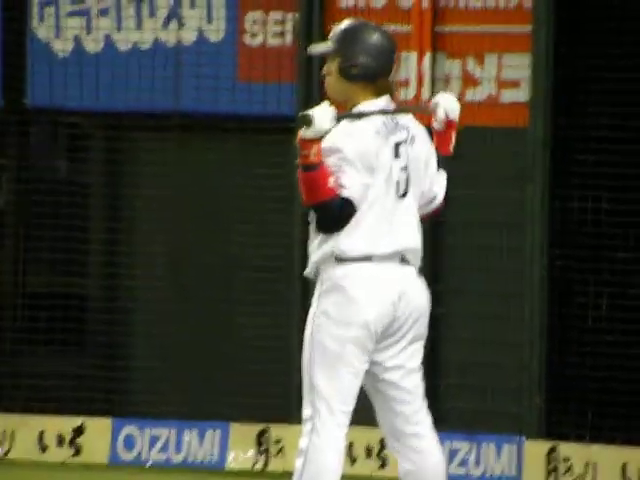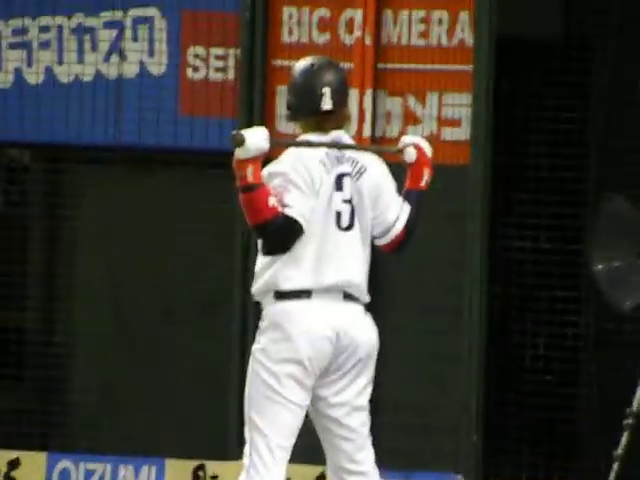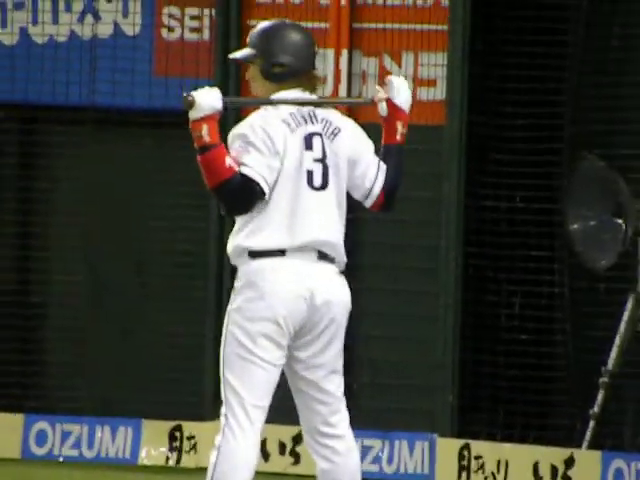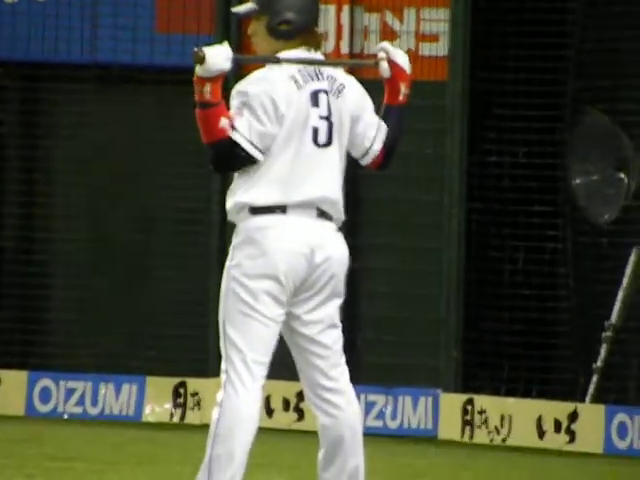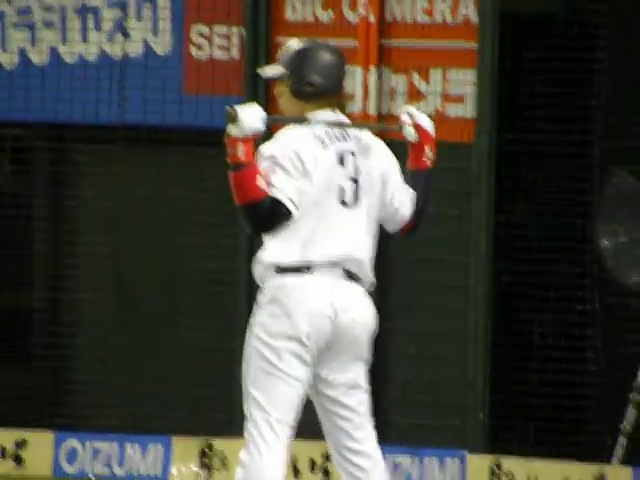
dt=1s
person 1, frame 1
left shoulder: (348, 135)
right shoulder: (412, 130)
left elbow: (328, 216)
right elbow: (431, 203)
left wrist: (309, 148)
right wrist: (446, 134)
left hip: (351, 286)
right hip: (404, 286)
left knee: (325, 418)
right knee: (409, 420)
person 1, frame 2
left shoulder: (293, 163)
right shoulder: (371, 166)
left elbow: (276, 235)
right elbow: (396, 237)
left wrist: (248, 169)
right wrist: (419, 173)
left hip: (295, 319)
right hip: (352, 322)
person 1, frame 3
left shoulder: (263, 124)
right shoulder: (344, 128)
left elbow: (236, 196)
right elbow: (383, 195)
left wrist: (204, 129)
right wrist: (397, 122)
left hip: (269, 281)
right hip: (326, 283)
left knee: (241, 417)
right knee: (329, 420)
person 1, frame 4
left shoulder: (263, 85)
right shoulder: (347, 87)
left elbow: (228, 159)
right elbow: (380, 154)
left wrist: (208, 87)
right wrist: (397, 86)
left hip: (269, 238)
right hip: (324, 242)
left knee: (242, 374)
right knee: (329, 376)
person 1, frame 5
left shoulder: (292, 142)
right shoulder: (374, 148)
left elbow: (264, 216)
right elbow: (407, 219)
left wrist: (241, 146)
right wrist: (422, 149)
left hip: (295, 296)
right hip: (352, 301)
left knee: (266, 430)
right knee: (355, 436)
